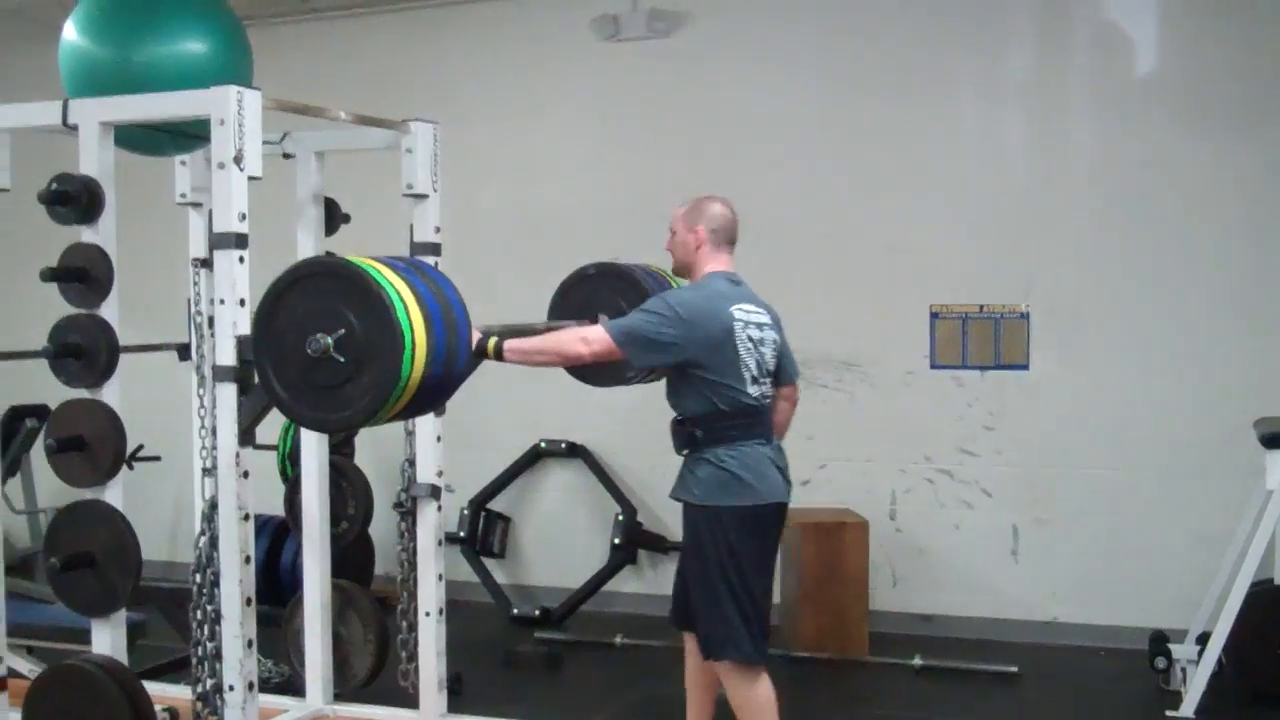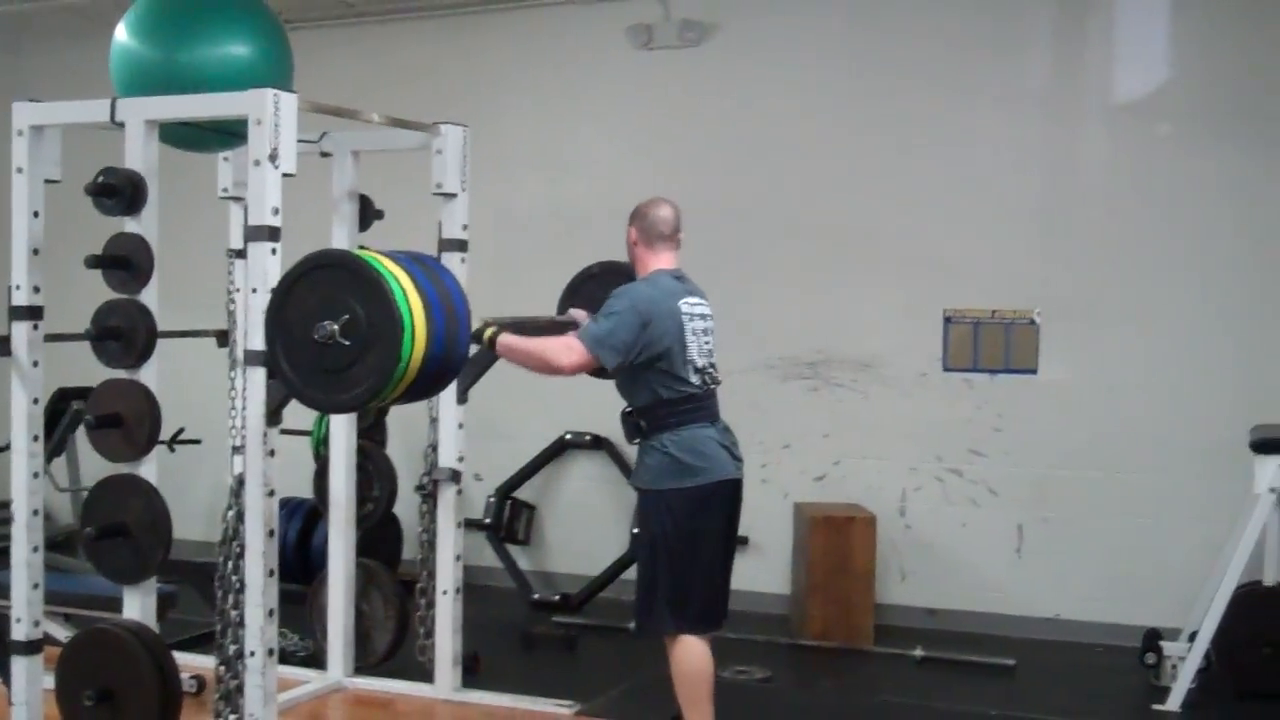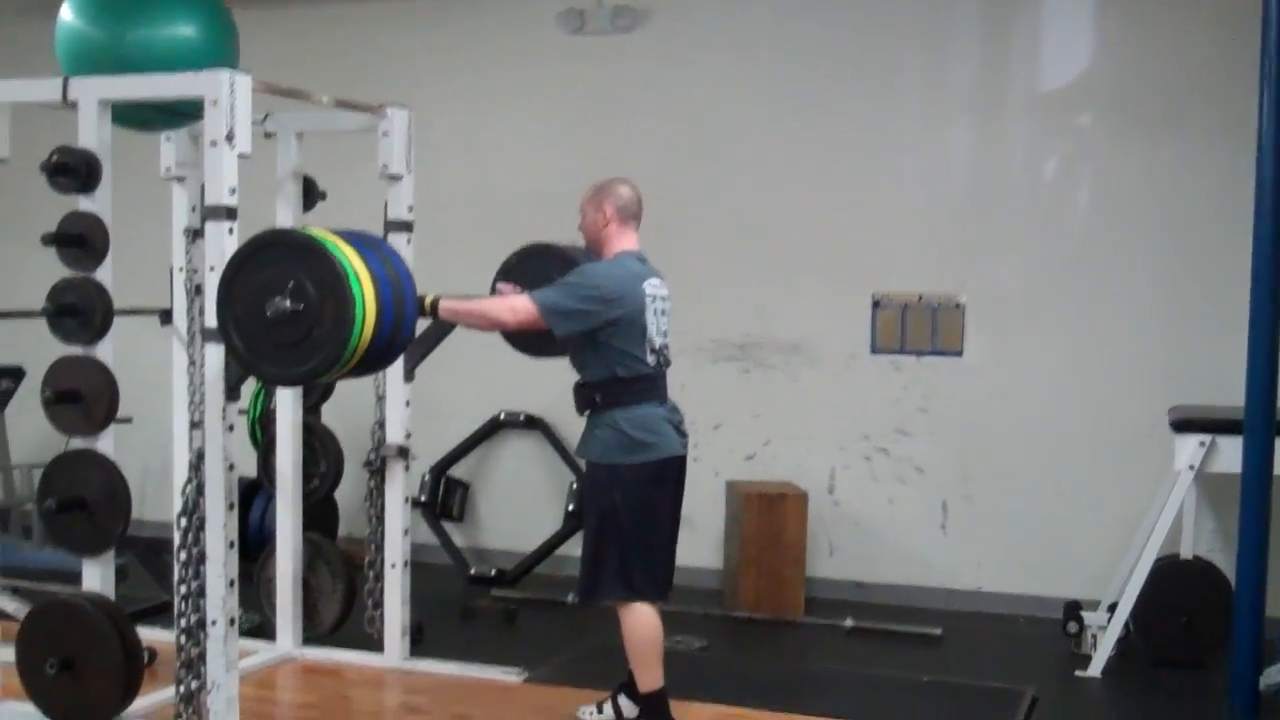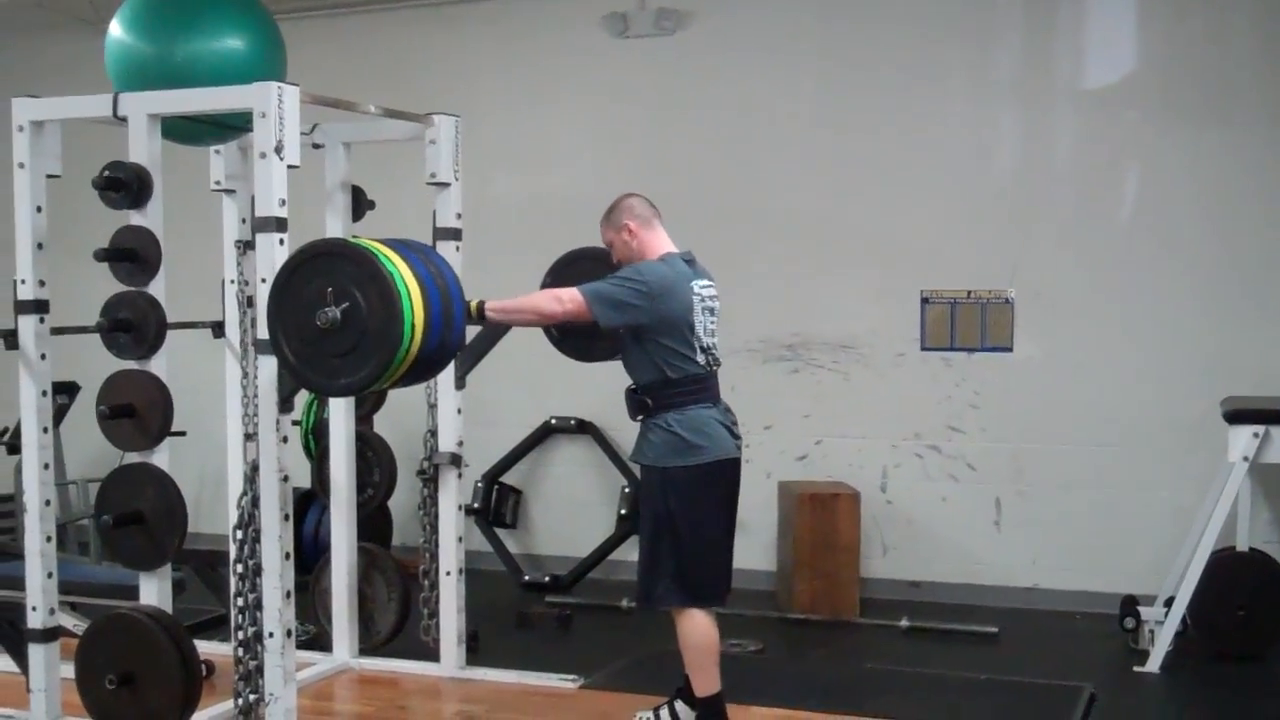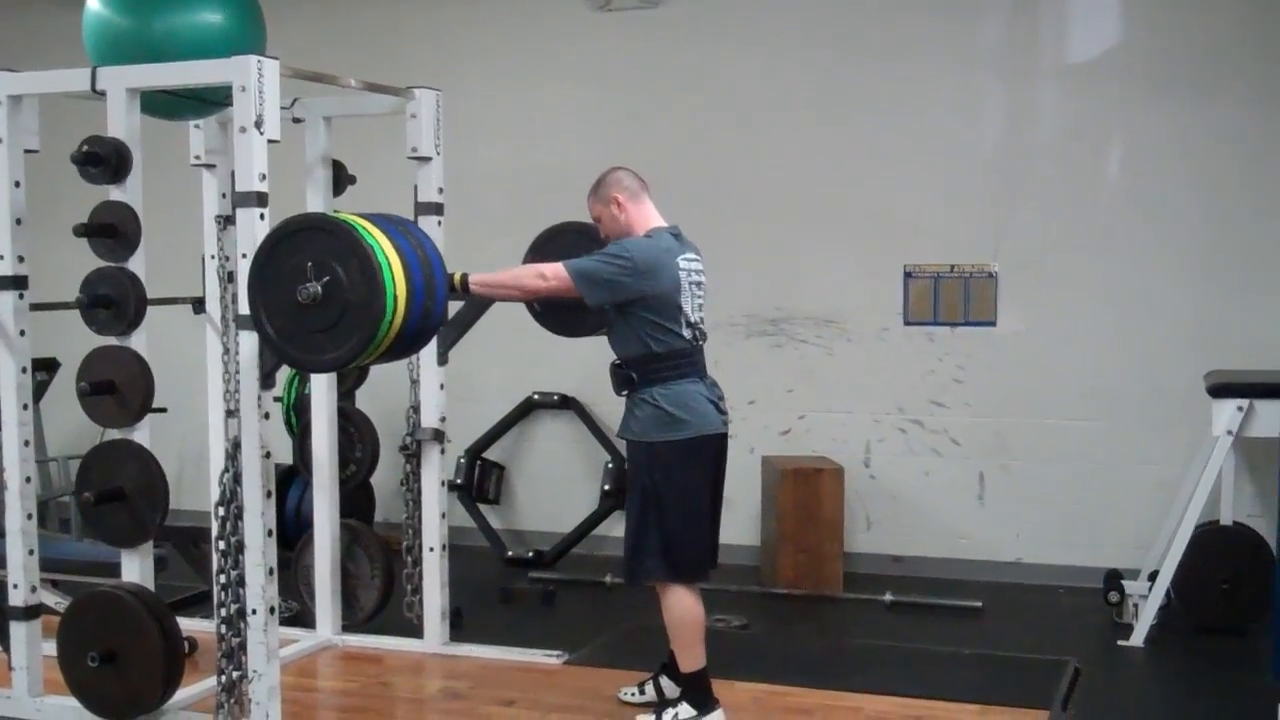
dt=1s
person 1, frame 1
left shoulder: (687, 308)
right shoulder: (760, 310)
left elbow: (585, 346)
right elbow: (787, 394)
left wrist: (490, 345)
left hip: (724, 487)
right hip: (760, 480)
left knee: (730, 645)
right knee: (700, 622)
person 1, frame 2
left shoulder: (637, 300)
right shoulder: (688, 295)
left elbow: (567, 357)
left wrist: (489, 337)
right wrist: (593, 324)
left hip: (680, 469)
right hip: (711, 463)
left knee: (680, 619)
right knee: (690, 611)
person 1, frame 3
left shoulder: (605, 279)
right shoulder: (642, 275)
left elbow: (511, 317)
left wrist: (433, 305)
right wrist: (521, 297)
left hip: (628, 444)
right hip: (651, 439)
left knee: (631, 588)
right knee: (636, 582)
person 1, frame 4
left shoulder: (652, 281)
right shoulder: (691, 275)
left elbow: (557, 306)
left wrist: (478, 309)
left hip: (682, 448)
right hip: (705, 441)
left knee: (687, 592)
right knee: (691, 587)
person 1, frame 5
left shoulder: (638, 255)
right shoulder: (679, 249)
left elbow: (544, 280)
left wrist: (461, 282)
left hip: (669, 422)
right hip: (692, 416)
left knee: (671, 568)
right knee: (673, 561)
right ankle: (677, 675)
